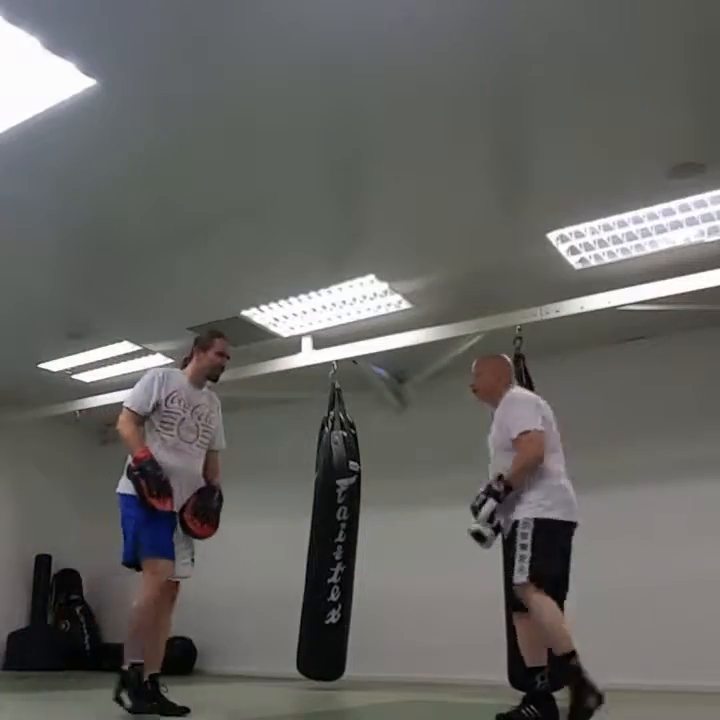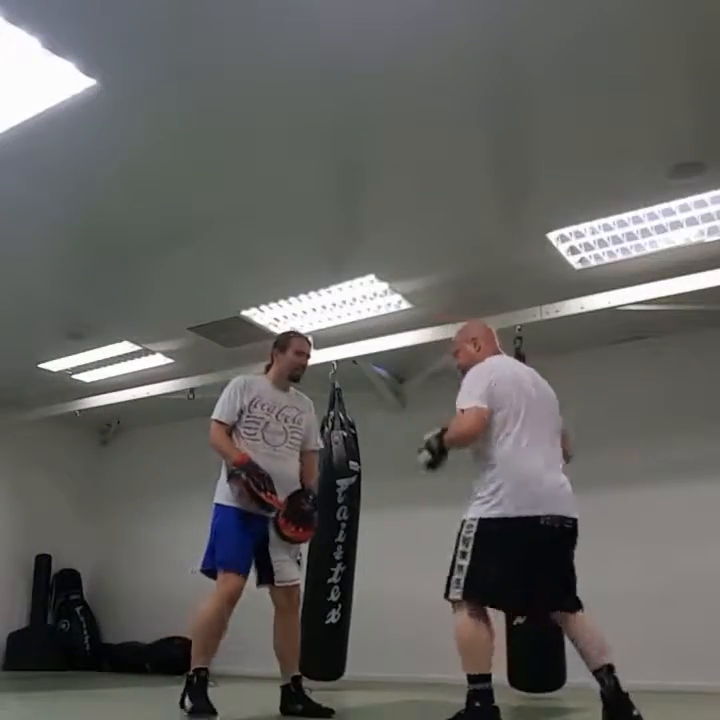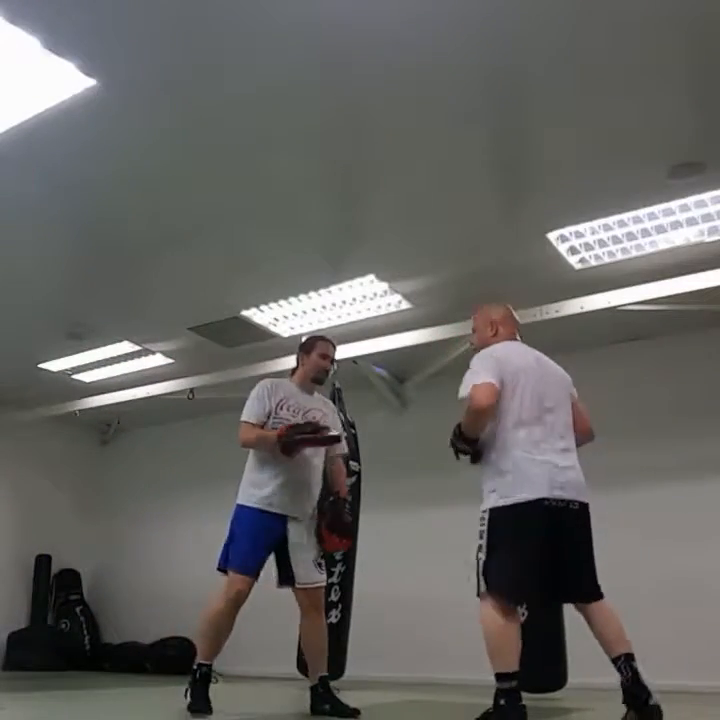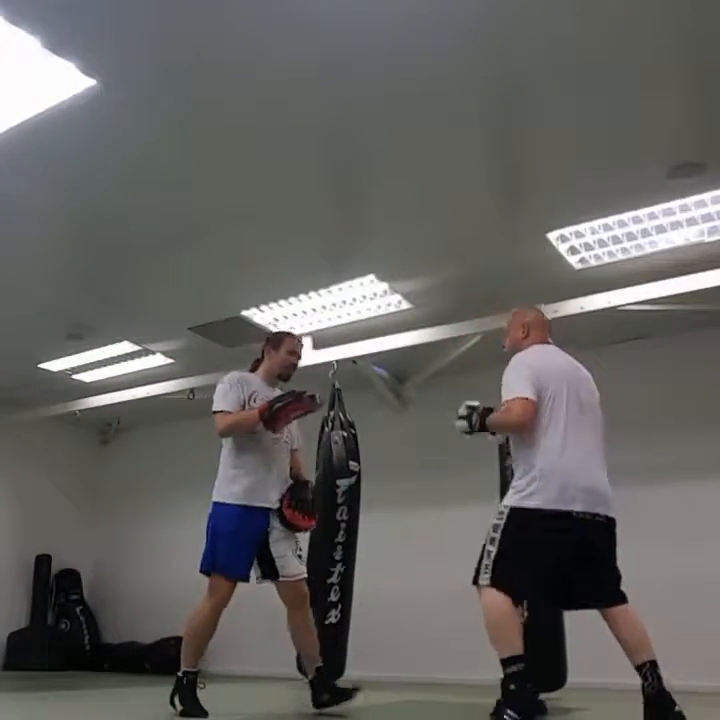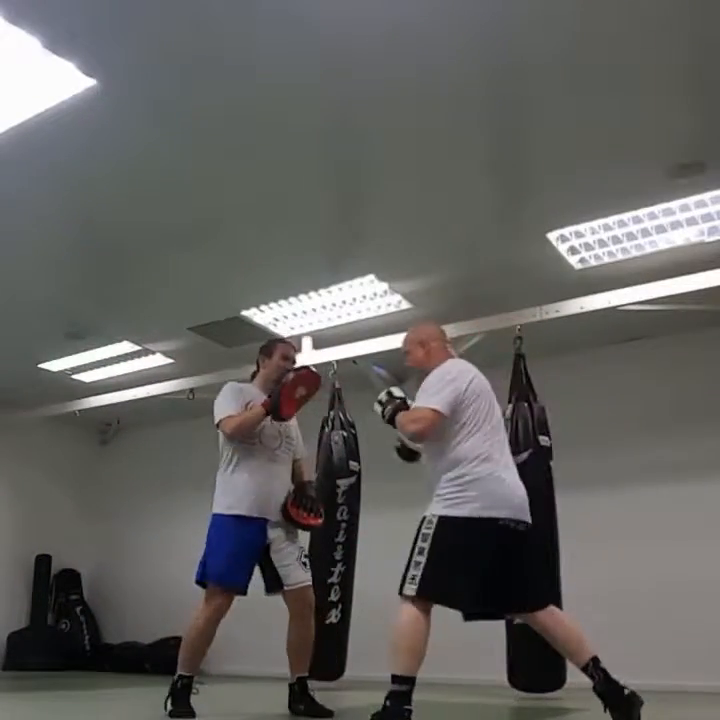
dt=1s
person 1, frame 1
left shoulder: (517, 402)
right shoulder: (508, 410)
left elbow: (531, 452)
left wrist: (499, 489)
right wrist: (500, 505)
left hip: (542, 512)
right hip: (527, 514)
left knee: (530, 589)
right knee: (522, 607)
left ankle: (578, 681)
person 1, frame 2
left shoulder: (482, 373)
right shoulder: (539, 382)
left elbow: (467, 427)
right elbow: (564, 450)
left wrist: (438, 443)
left hip: (506, 507)
right hip: (557, 507)
left knee: (468, 601)
right knee: (565, 607)
person 1, frame 3
left shoulder: (490, 358)
right shoulder: (553, 368)
left elbow: (480, 404)
right elbow: (585, 430)
left wrist: (464, 438)
left hip: (517, 494)
right hip: (568, 494)
left knee: (496, 597)
right knee: (588, 596)
person 1, frame 4
left shoulder: (526, 361)
right shoulder: (578, 370)
left elbow: (516, 416)
left wrist: (483, 417)
right wrist: (495, 417)
left hip: (540, 497)
right hip: (594, 501)
left knee: (496, 586)
right knee: (611, 598)
person 1, frame 5
left shoulder: (448, 374)
right shoulder: (462, 377)
left elbow: (419, 427)
left wrist: (393, 410)
left hip: (465, 508)
right hip: (508, 510)
left knee: (416, 600)
right knee: (535, 607)
person 2, frame 1
left shoulder: (212, 403)
right shoulder: (160, 378)
right elbow: (125, 423)
right wrist: (145, 462)
left hip: (182, 504)
right hip: (144, 495)
left knee: (167, 591)
right knee: (158, 579)
left ankle: (145, 685)
right ankle: (130, 673)
person 2, frame 2
left shoulder: (304, 405)
right shoulder: (243, 386)
left elbow: (309, 457)
right elbow: (216, 435)
left wrist: (309, 497)
right hip: (237, 506)
left knee: (289, 598)
right knee: (228, 587)
right ankle: (196, 681)
person 2, frame 3
left shoulder: (328, 410)
right shoulder: (269, 389)
left elbow: (336, 463)
right elbow: (246, 436)
left wrist: (342, 504)
right wrist: (285, 434)
left hip: (303, 516)
right hip: (258, 507)
left knee: (314, 600)
right knee: (236, 590)
right ankle: (200, 677)
person 2, frame 4
right shoulder: (236, 382)
right elbow: (224, 426)
left wrist: (303, 486)
right wrist: (266, 411)
left hip: (276, 509)
right hip: (236, 504)
left knee: (298, 595)
right knee: (219, 594)
left ankle: (319, 683)
right ankle: (185, 683)
person 2, frame 5
left shoulder: (288, 415)
right shoulder: (235, 391)
right elbow: (231, 429)
left wrist: (306, 492)
right wrist: (271, 403)
left hip: (280, 521)
right hip: (236, 515)
left knee: (304, 602)
right knee: (216, 604)
right ankle: (180, 689)
